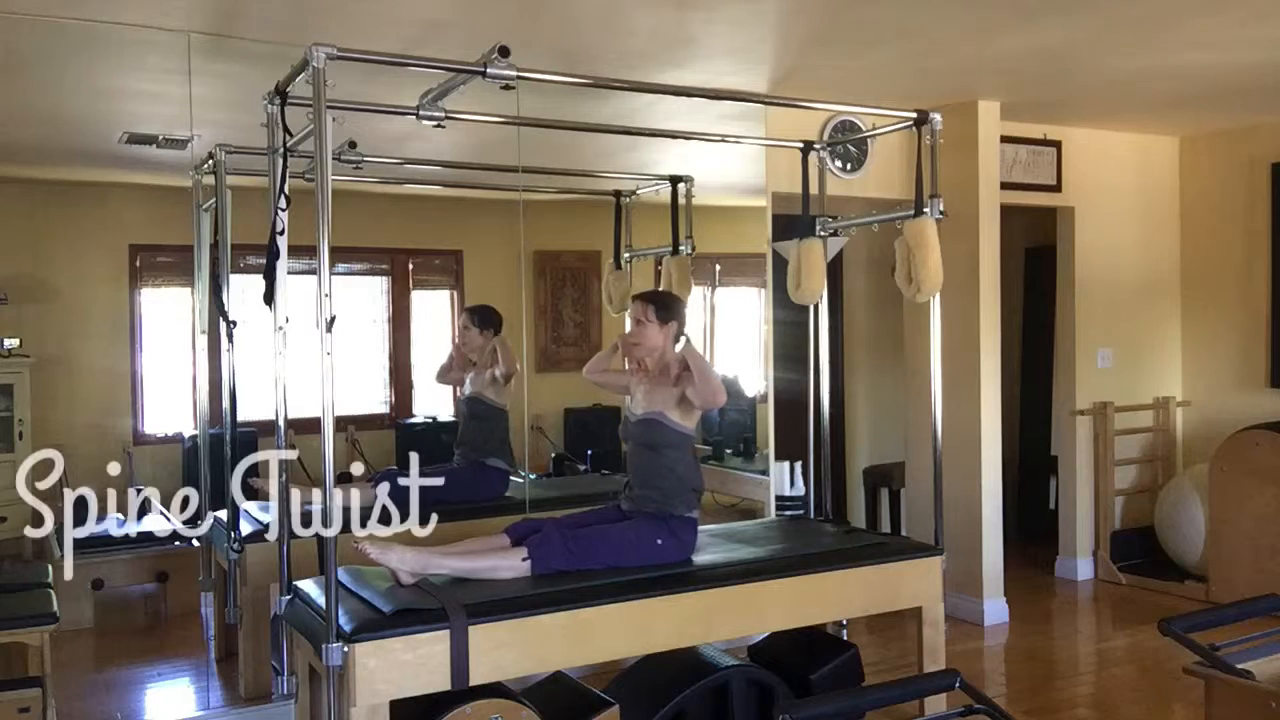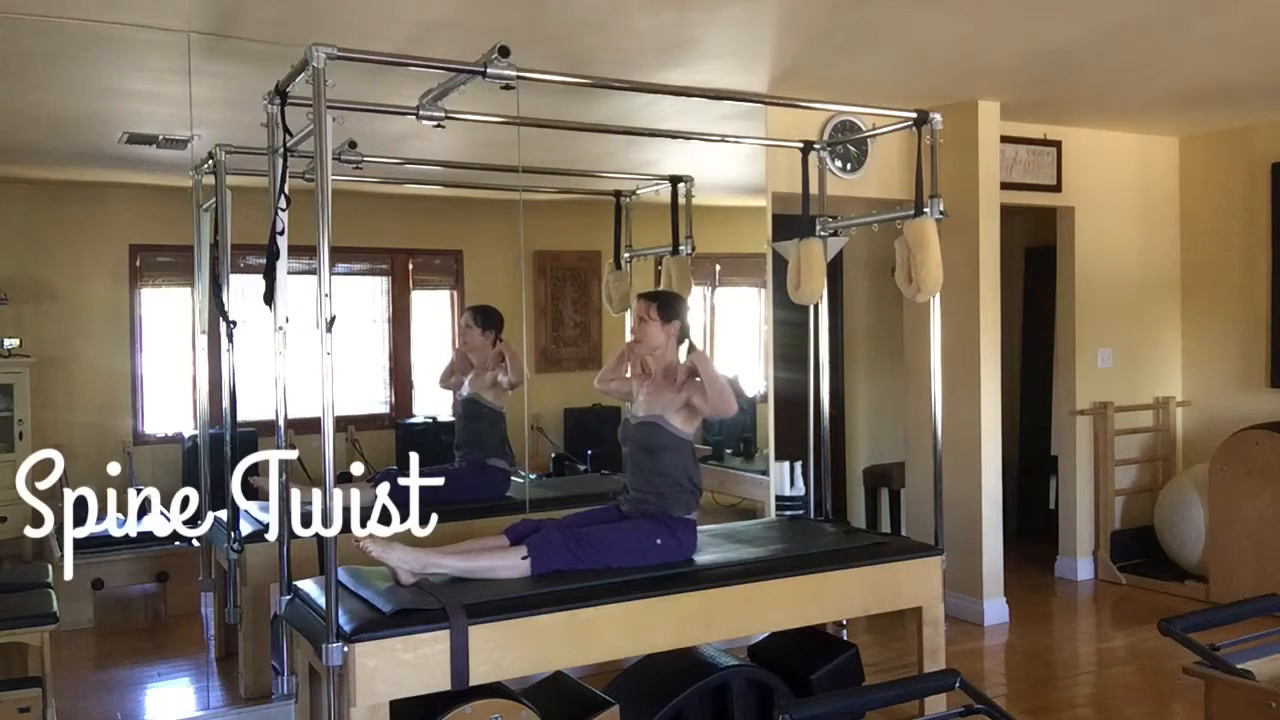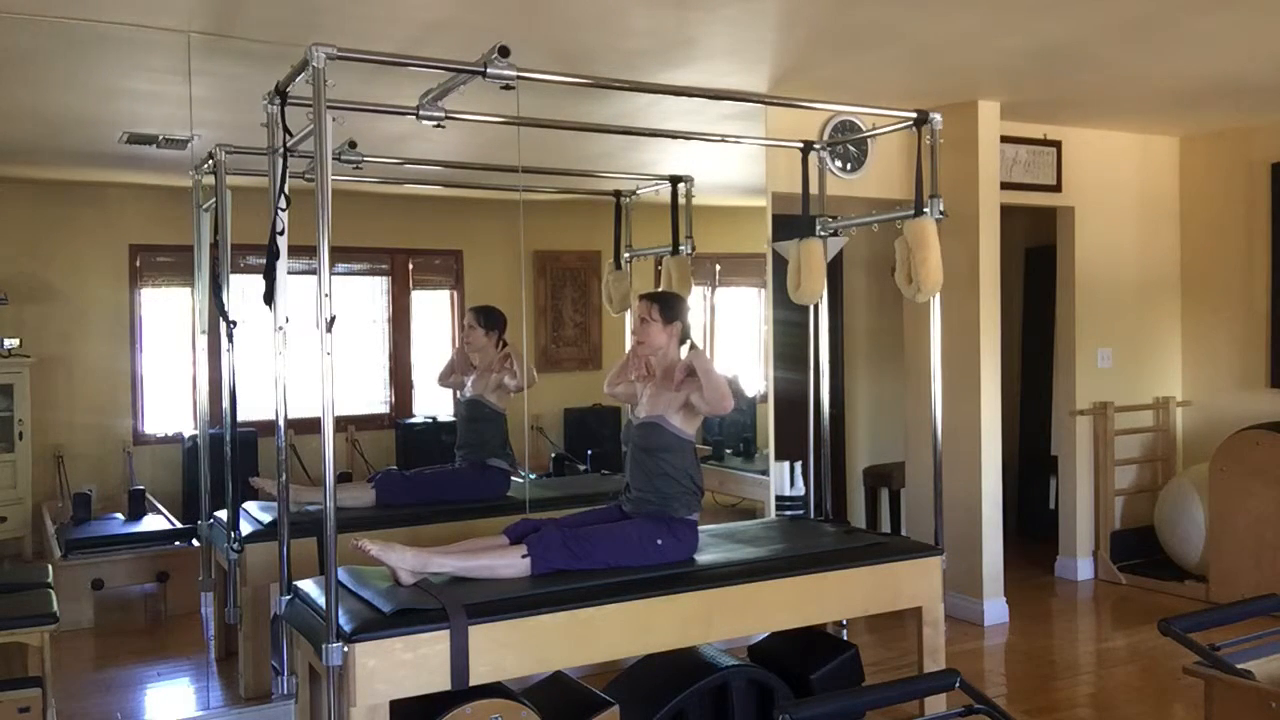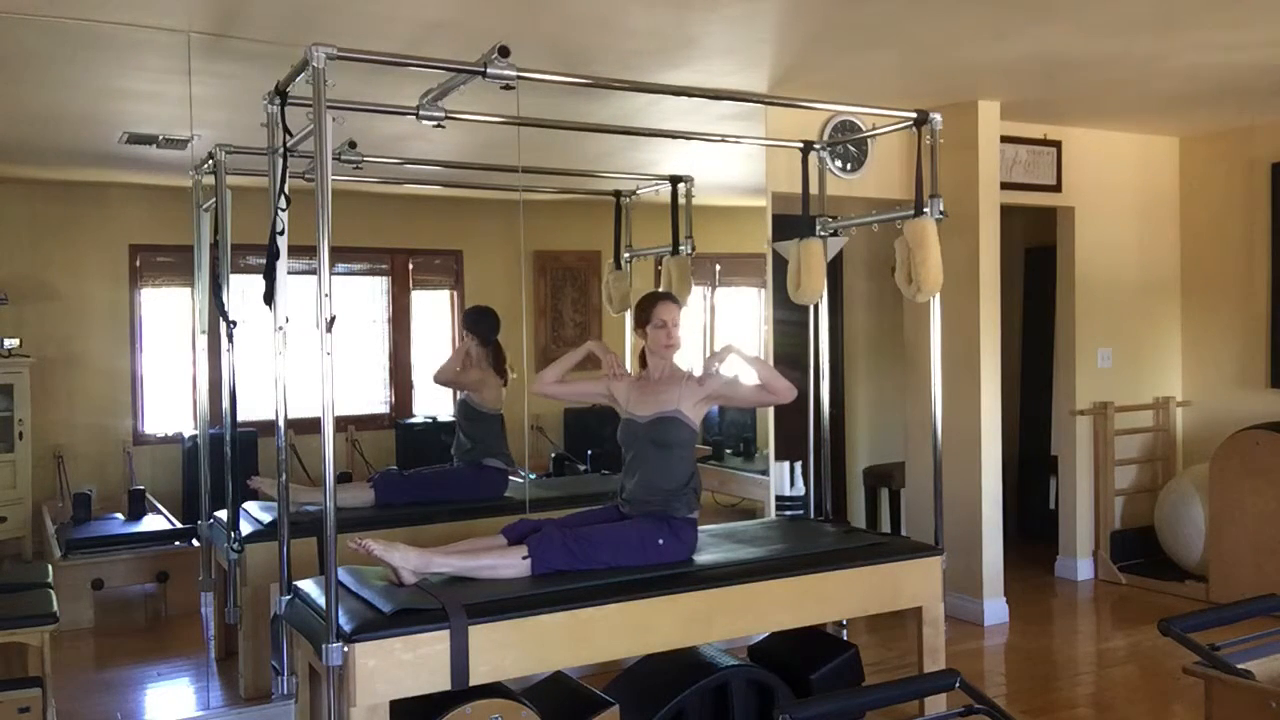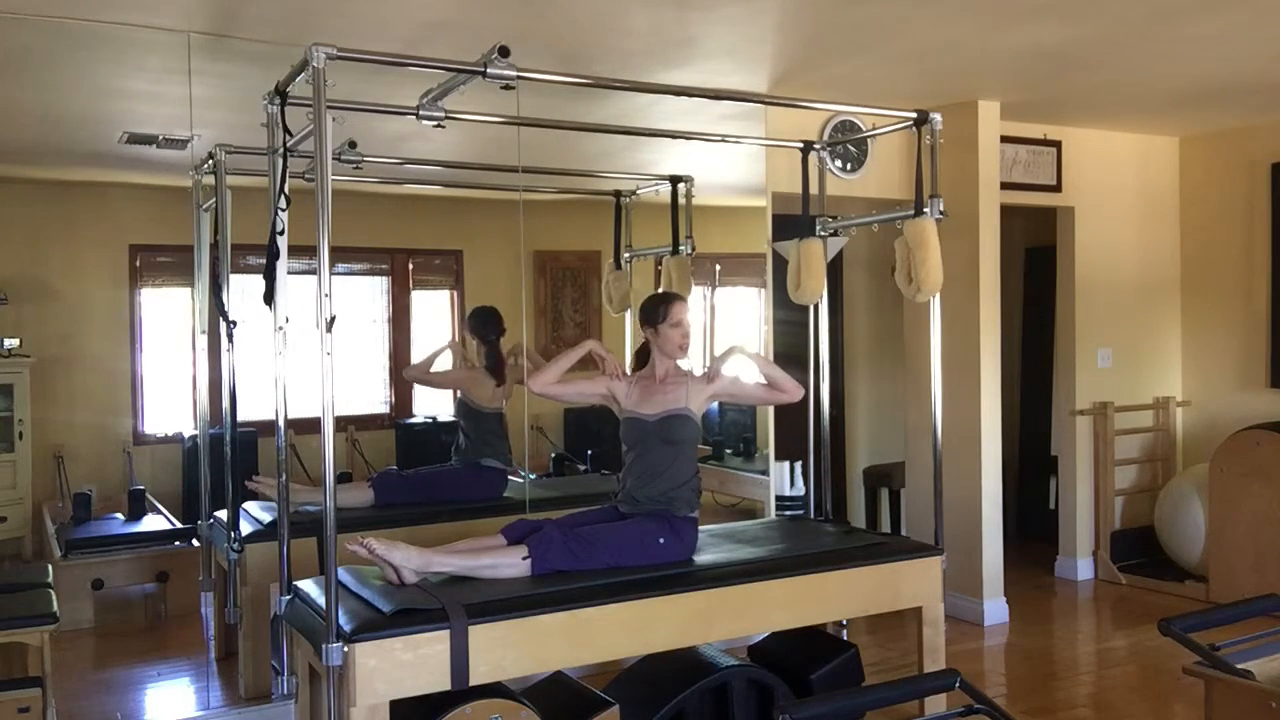
dt=1s
person 1, frame 1
left shoulder: (684, 385)
right shoulder: (639, 381)
left elbow: (716, 397)
right elbow: (591, 373)
left wrist: (690, 352)
right wrist: (618, 344)
left hip: (669, 527)
right hip: (632, 512)
left knee: (557, 549)
right knee: (534, 531)
left ankle: (421, 563)
right ankle: (419, 557)
person 1, frame 2
left shoulder: (687, 390)
right shoulder: (642, 384)
left elbow: (726, 407)
right elbow: (602, 383)
left wrist: (700, 360)
right wrist: (626, 351)
left hip: (669, 528)
right hip: (631, 512)
left knee: (556, 548)
right knee: (533, 531)
left ankle: (423, 563)
right ankle: (420, 558)
person 1, frame 3
left shoulder: (687, 389)
right shoulder: (647, 387)
left elbow: (723, 404)
right elbow: (611, 387)
left wrist: (698, 359)
right wrist: (633, 354)
left hip: (670, 529)
right hip: (631, 512)
left knee: (556, 548)
right knee: (533, 529)
left ankle: (422, 562)
right ankle: (420, 562)
person 1, frame 4
left shoulder: (699, 386)
right shoulder: (622, 387)
left elbow: (785, 393)
right elbow: (544, 385)
left wrist: (736, 352)
right wrist: (589, 348)
left hip: (671, 528)
right hip: (627, 513)
left knee: (556, 548)
right knee: (530, 530)
left ankle: (423, 563)
right ankle: (419, 561)
person 1, frame 5
left shoulder: (702, 386)
right shoulder: (620, 387)
left elbow: (792, 393)
right elbow: (538, 385)
left wrist: (744, 352)
right wrist: (589, 347)
left hip: (671, 526)
right hip: (625, 512)
left knee: (556, 547)
right knee: (530, 529)
left ankle: (423, 562)
right ankle: (418, 560)
person 2, frame 1
left shoulder: (495, 375)
right shoulder: (474, 373)
left elbow: (510, 369)
right elbow: (442, 377)
left wrist: (500, 341)
right wrist: (456, 350)
left hip: (488, 473)
right hip: (467, 467)
left knee: (401, 487)
right knee: (393, 481)
left ankle: (302, 495)
person 2, frame 2
left shoulder: (497, 375)
right shoulder: (473, 376)
left elbow: (516, 377)
right elbow: (444, 382)
left wrist: (504, 348)
right wrist: (457, 356)
left hip: (488, 473)
right hip: (468, 468)
left knee: (401, 487)
right knee: (391, 480)
left ankle: (304, 495)
right ankle: (303, 492)
person 2, frame 3
left shoulder: (500, 376)
right shoulder: (473, 376)
left elbow: (526, 381)
right elbow: (442, 379)
left wrist: (511, 351)
right wrist: (458, 354)
left hip: (489, 474)
right hip: (469, 469)
left knee: (401, 486)
right knee: (391, 480)
left ankle: (299, 496)
right ankle: (301, 494)
person 2, frame 4
left shoulder: (482, 376)
right shoulder: (493, 371)
left elbow: (442, 377)
left wrist: (462, 349)
left hip: (484, 475)
right hip: (476, 469)
left knee: (399, 486)
right knee: (393, 479)
left ankle: (297, 495)
right ankle: (301, 492)
person 2, frame 5
left shoulder: (473, 376)
right shoulder: (508, 373)
left elbow: (411, 374)
left wrist: (445, 348)
right wrist: (520, 351)
left hip: (483, 475)
right hip: (484, 471)
left knee: (396, 486)
right knee: (393, 479)
left ankle: (297, 495)
right ankle: (303, 491)
